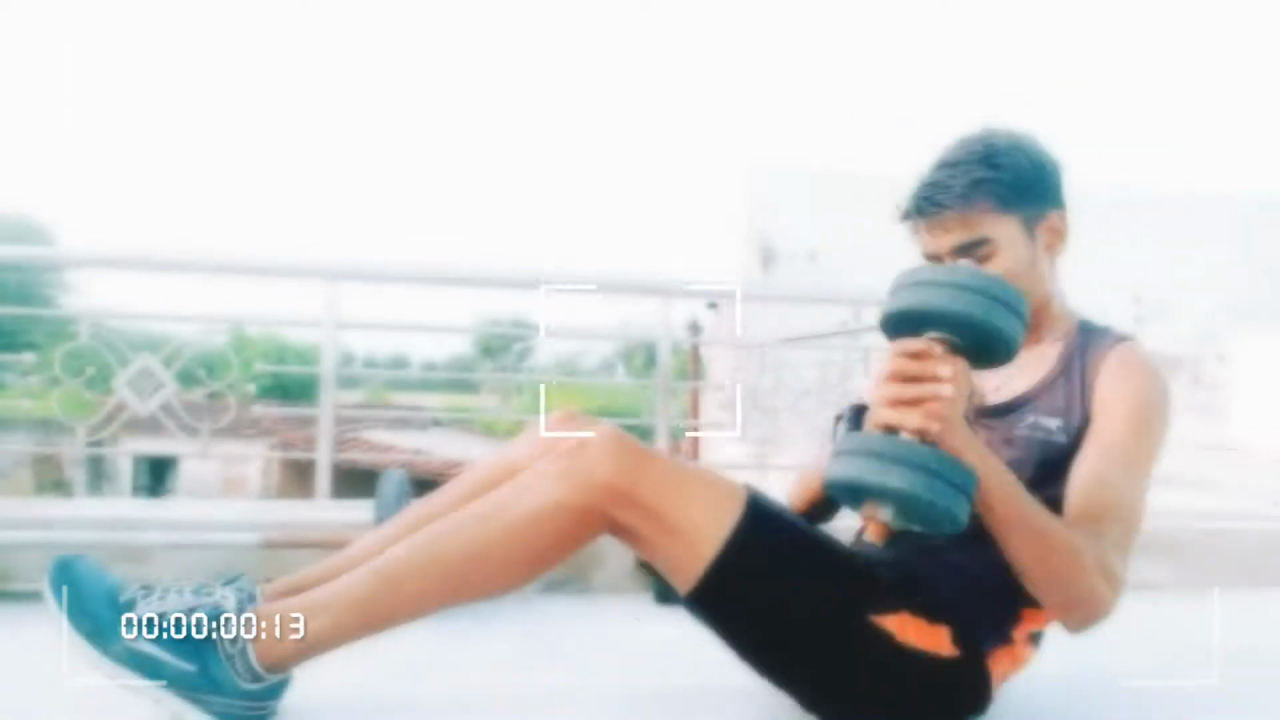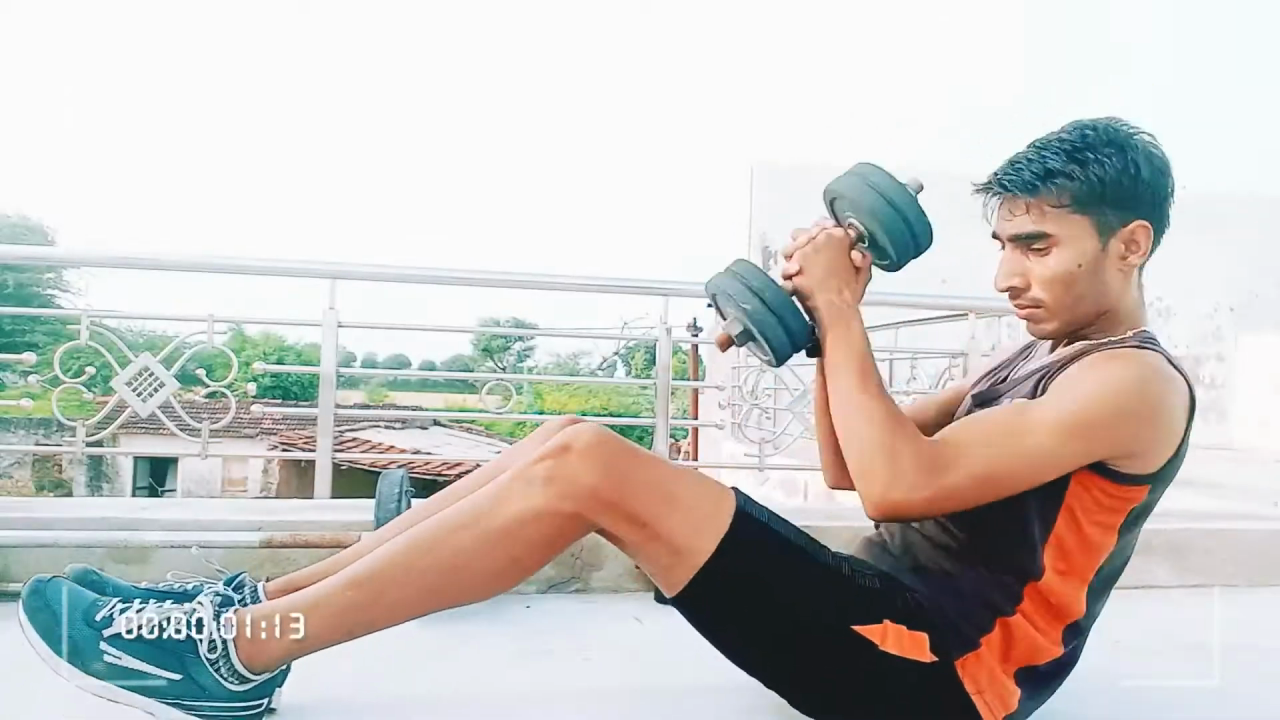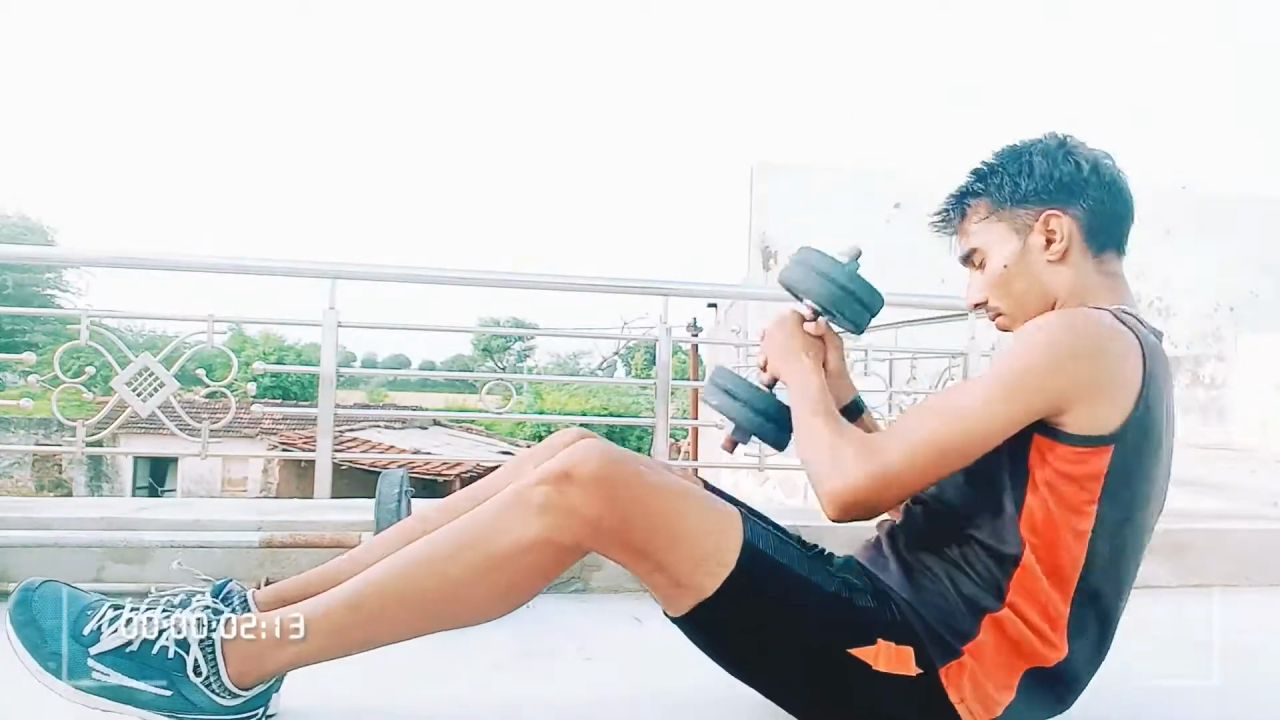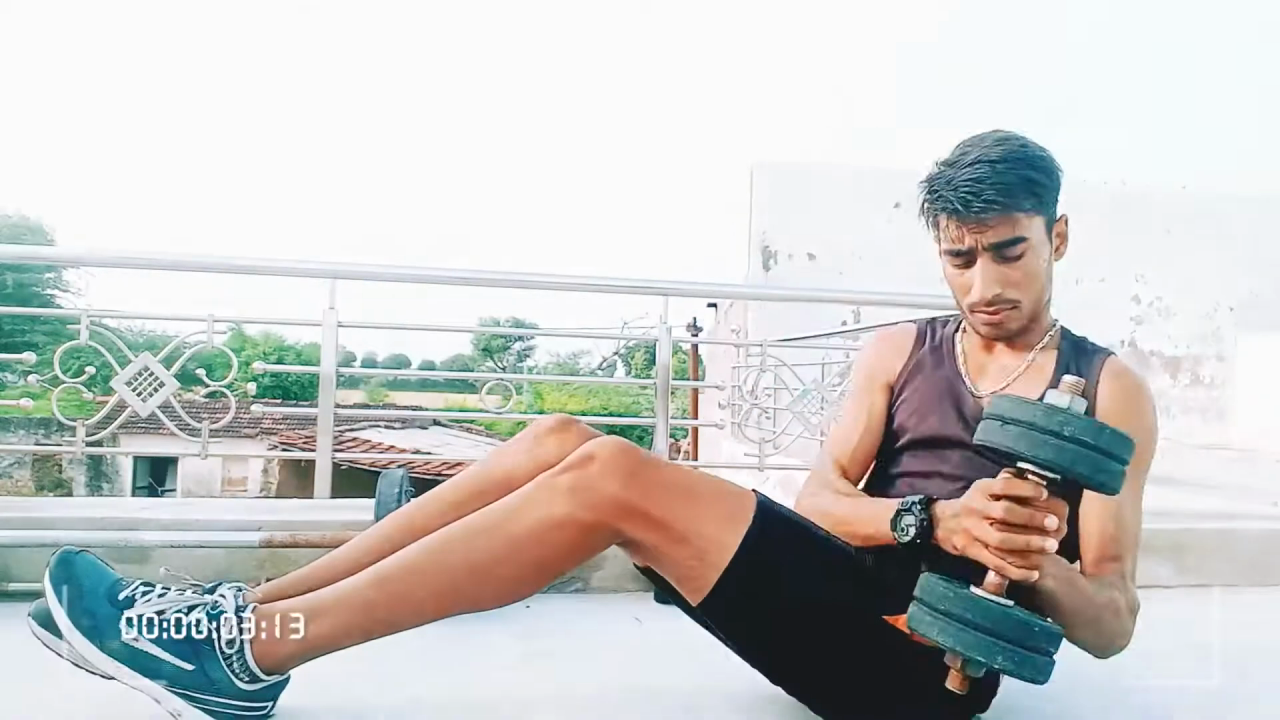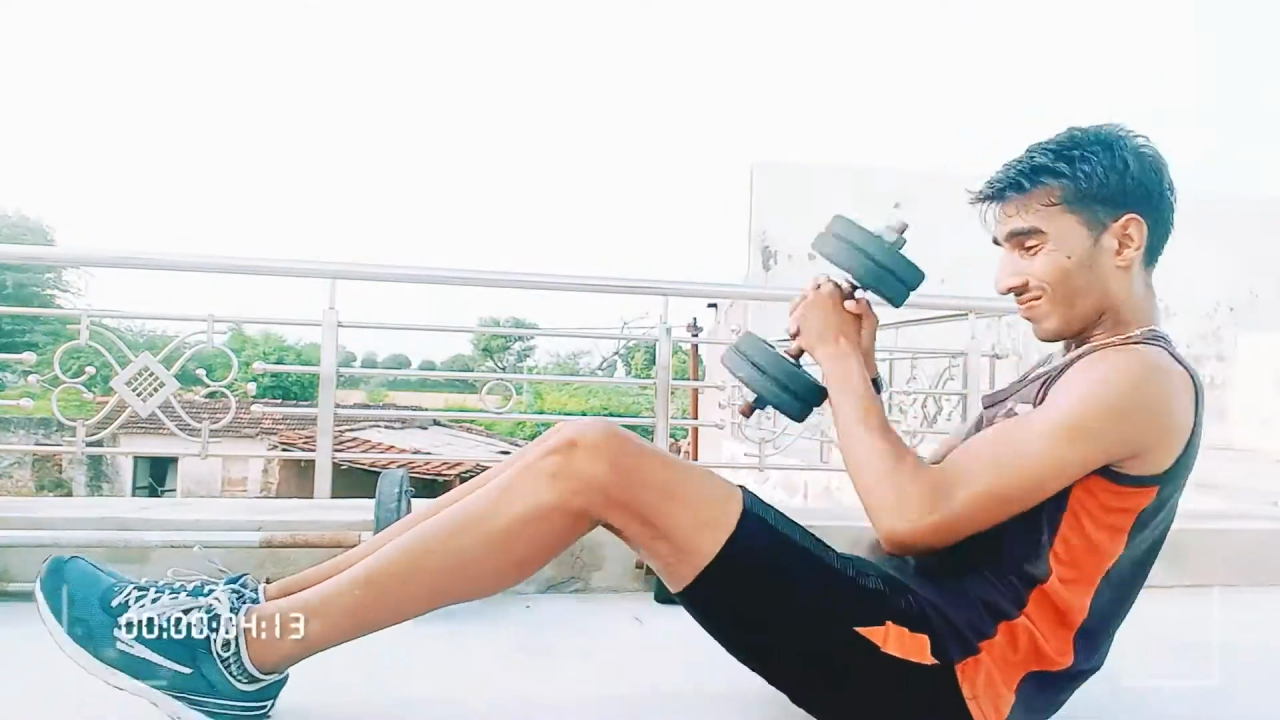
dt=1s
person 1, frame 1
left shoulder: (1117, 371)
right shoulder: (934, 352)
left elbow: (1088, 591)
right elbow: (806, 491)
left wrist: (974, 451)
right wrist: (872, 438)
right hip: (867, 607)
left knee: (604, 465)
right knee: (568, 448)
right ankle: (257, 610)
person 1, frame 2
left shoulder: (1137, 384)
right shoulder: (1030, 353)
left elbow: (894, 486)
right elbow: (853, 468)
left wrist: (839, 306)
right wrist: (832, 341)
right hip: (870, 617)
left knee: (588, 466)
right knee: (568, 445)
right ankle: (253, 605)
person 1, frame 3
left shoulder: (1069, 342)
right shoulder: (1123, 361)
left elbow: (861, 483)
left wrist: (808, 387)
right wrist: (845, 409)
left knee: (587, 487)
right knee: (579, 453)
right ankle: (253, 609)
person 1, frame 4
left shoulder: (1107, 389)
right shoulder: (900, 354)
left elbow: (1110, 619)
right elbow: (824, 502)
left wrist: (1038, 570)
right wrist: (934, 522)
right hip: (851, 607)
left knee: (610, 476)
right knee: (561, 442)
right ankle: (251, 607)
person 1, frame 5
left shoulder: (1143, 381)
right shoulder: (1057, 365)
left elbow: (912, 519)
left wrist: (842, 367)
right wrist: (863, 372)
right hip: (886, 626)
left knee: (597, 462)
right knee: (582, 454)
right ankle: (256, 604)
